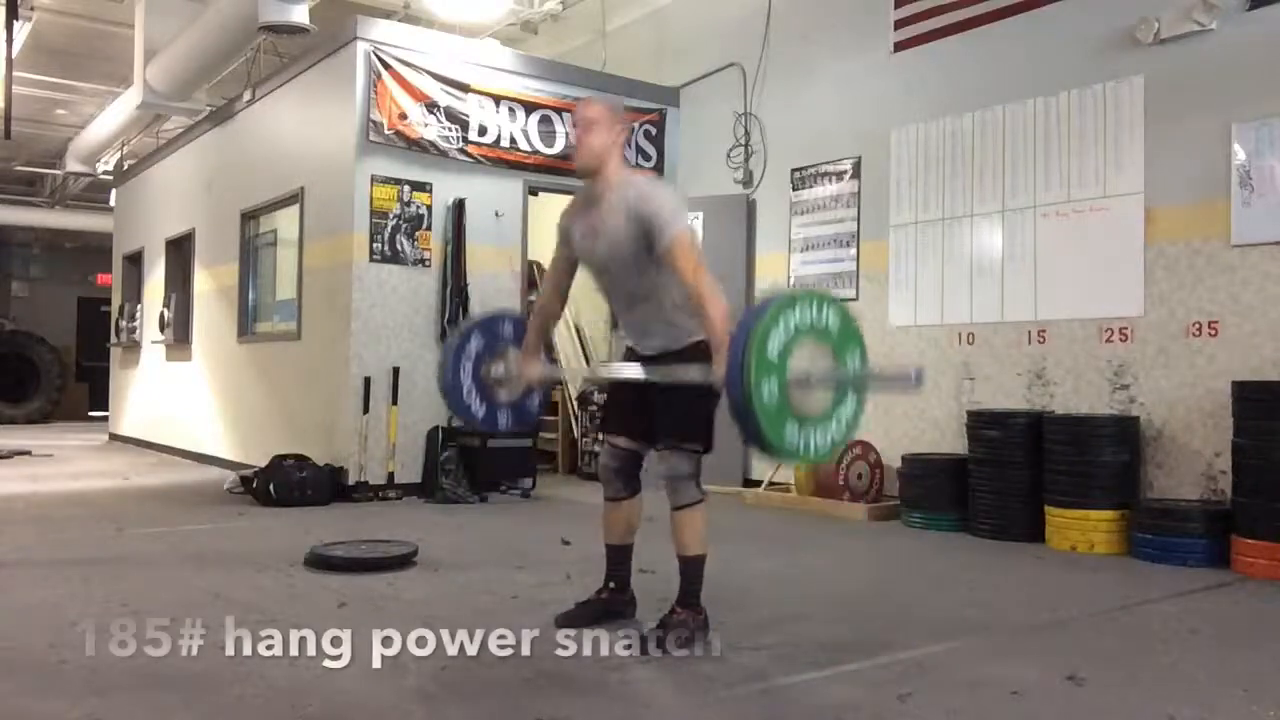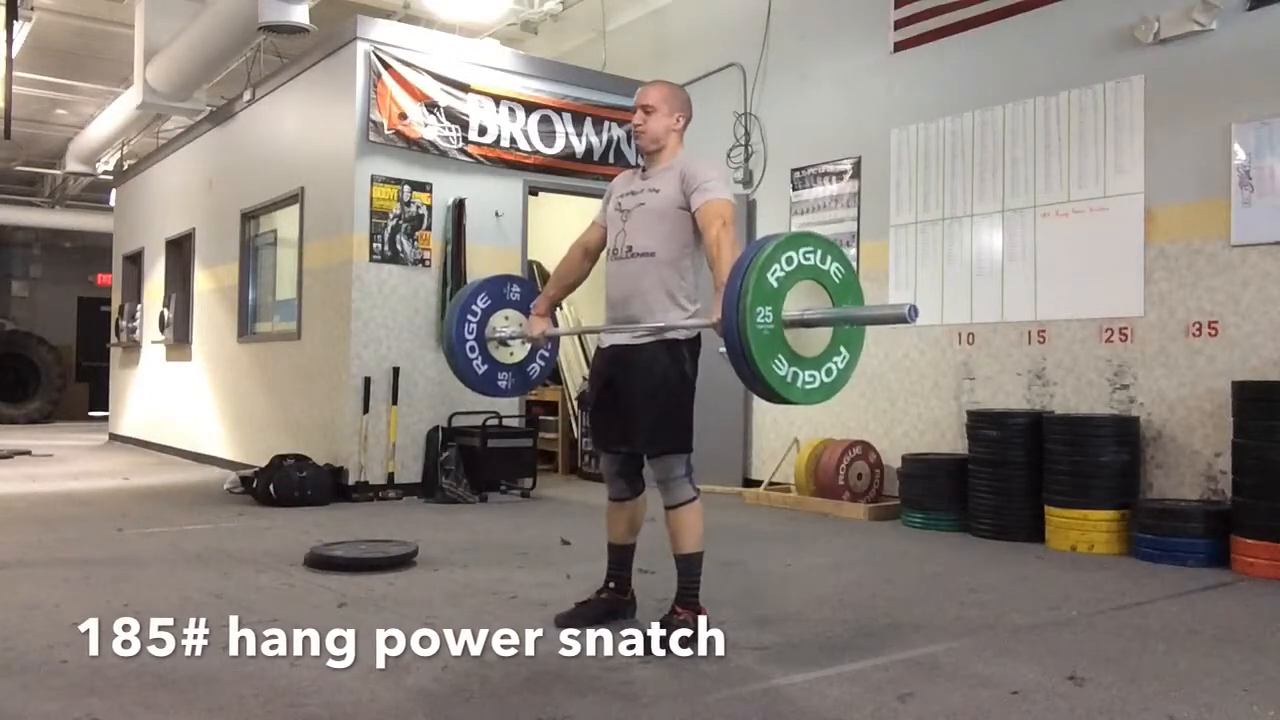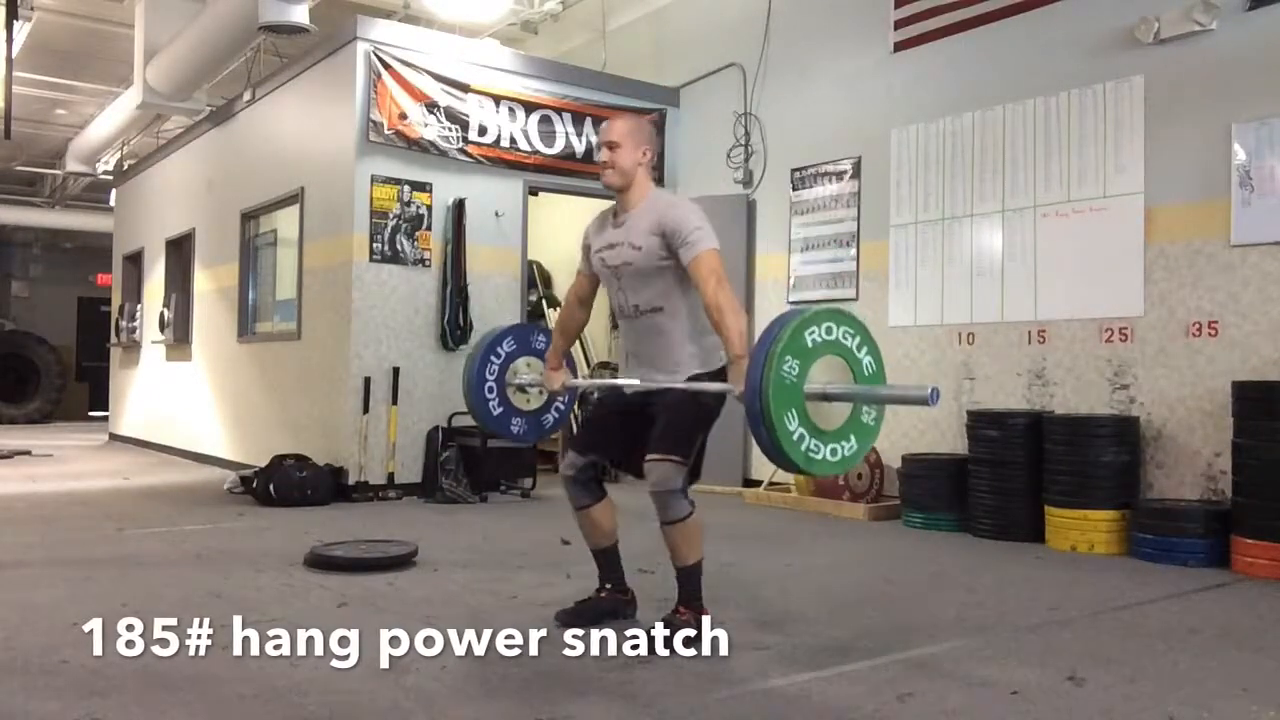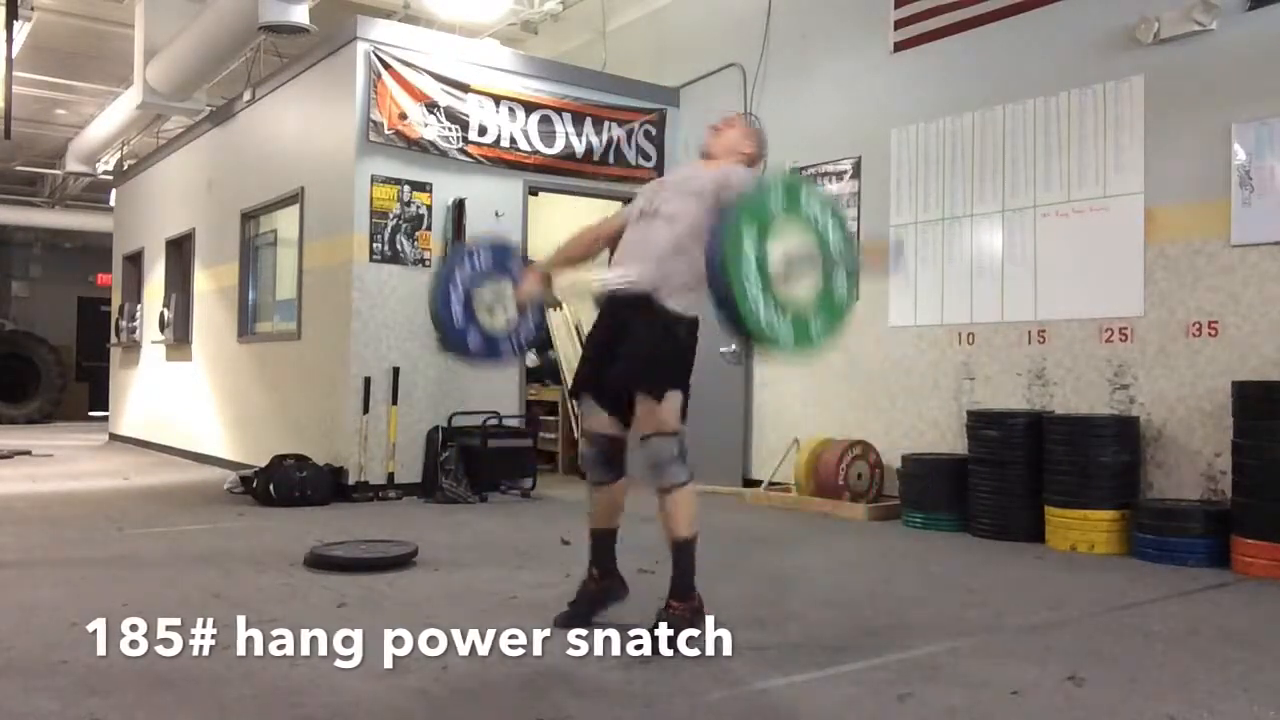
dt=1s
person 1, frame 1
left shoulder: (647, 199)
right shoulder: (575, 214)
left elbow: (693, 274)
right elbow: (554, 287)
left wrist: (725, 353)
right wrist: (531, 353)
left hip: (688, 345)
right hip: (642, 349)
left knee: (677, 467)
right knee: (616, 463)
left ankle: (690, 610)
right ankle: (616, 591)
person 1, frame 2
left shoulder: (695, 175)
right shoulder: (621, 186)
left elbow: (719, 230)
right elbow: (584, 250)
left wrist: (725, 298)
right wrist: (541, 309)
left hip: (664, 344)
right hip: (614, 345)
left knee: (671, 472)
right knee: (618, 472)
left ankle: (689, 607)
right ankle: (616, 591)
person 1, frame 3
left shoulder: (673, 213)
right shoulder: (597, 229)
left elbow: (715, 288)
right elbow: (578, 301)
left wrist: (740, 363)
right wrist: (554, 362)
left hip: (692, 376)
right hip: (638, 378)
left knee: (664, 478)
right knee: (578, 467)
left ankle: (691, 609)
right ankle: (614, 591)
person 1, frame 4
left shoulder: (734, 182)
right shoulder: (664, 184)
right elbow: (602, 232)
right wrist: (542, 271)
left hip: (663, 315)
right hip: (617, 312)
left knee: (659, 451)
right knee: (598, 450)
left ankle: (684, 600)
right ankle: (603, 579)
